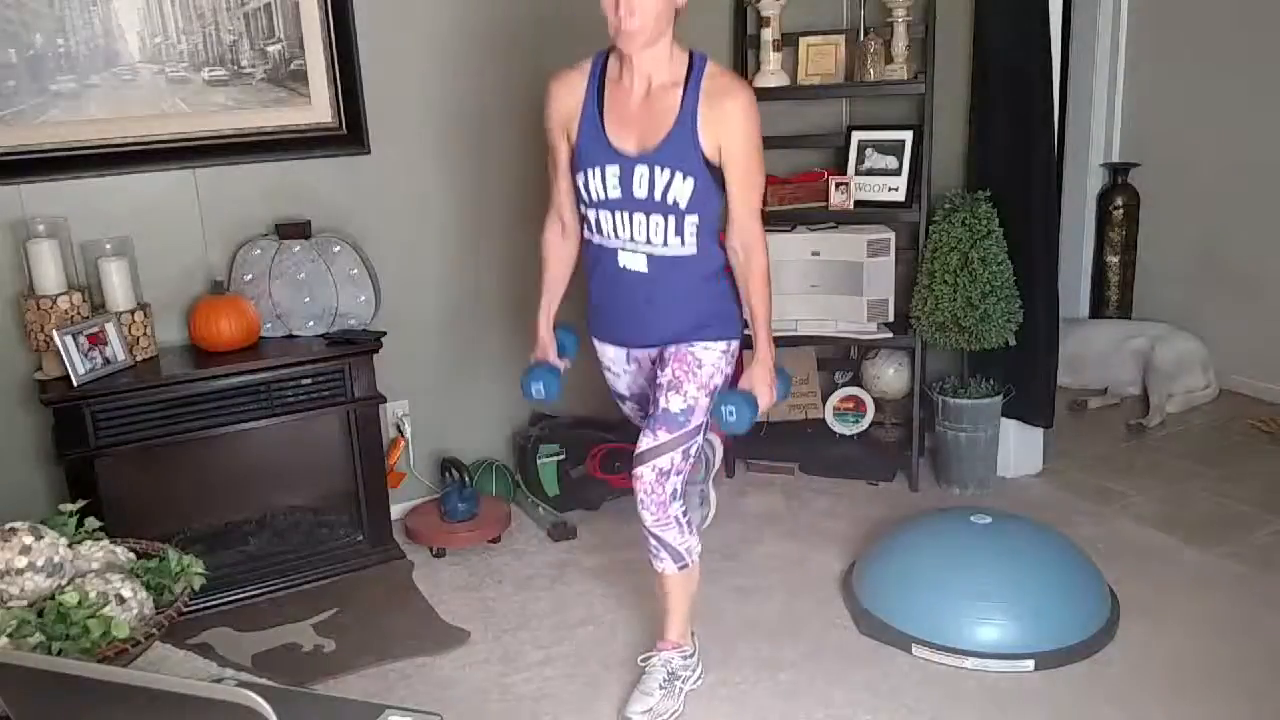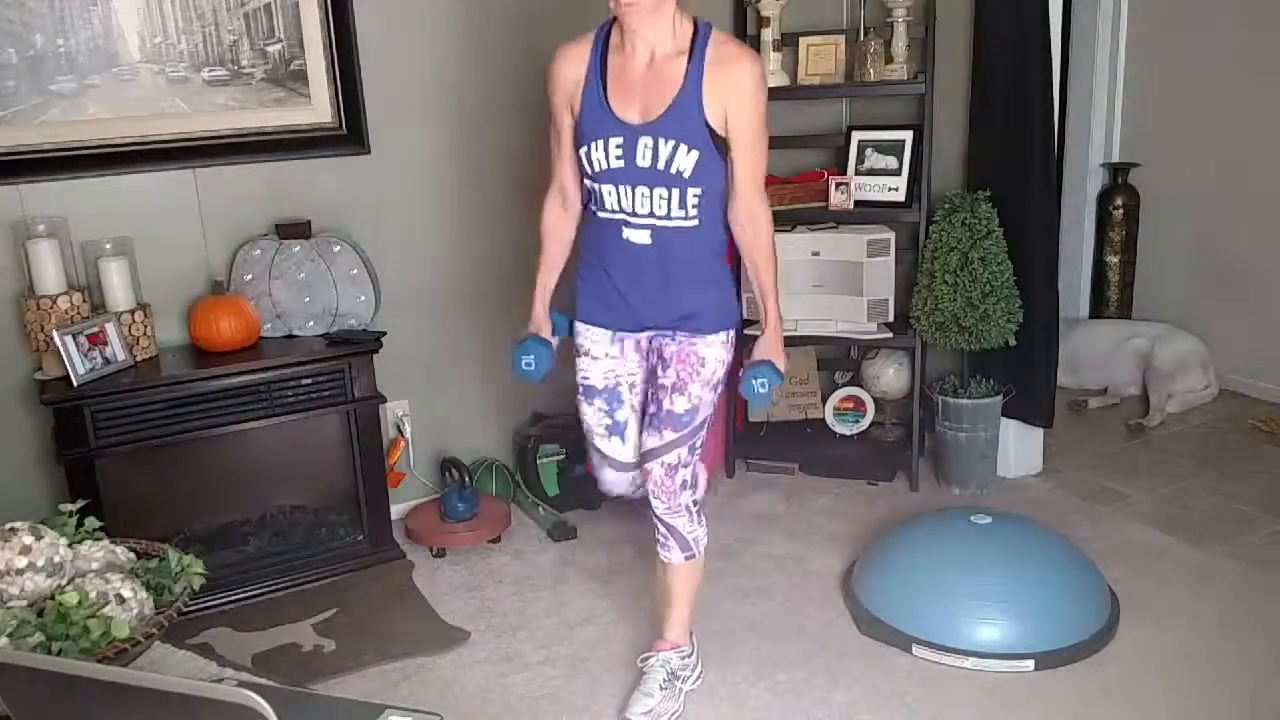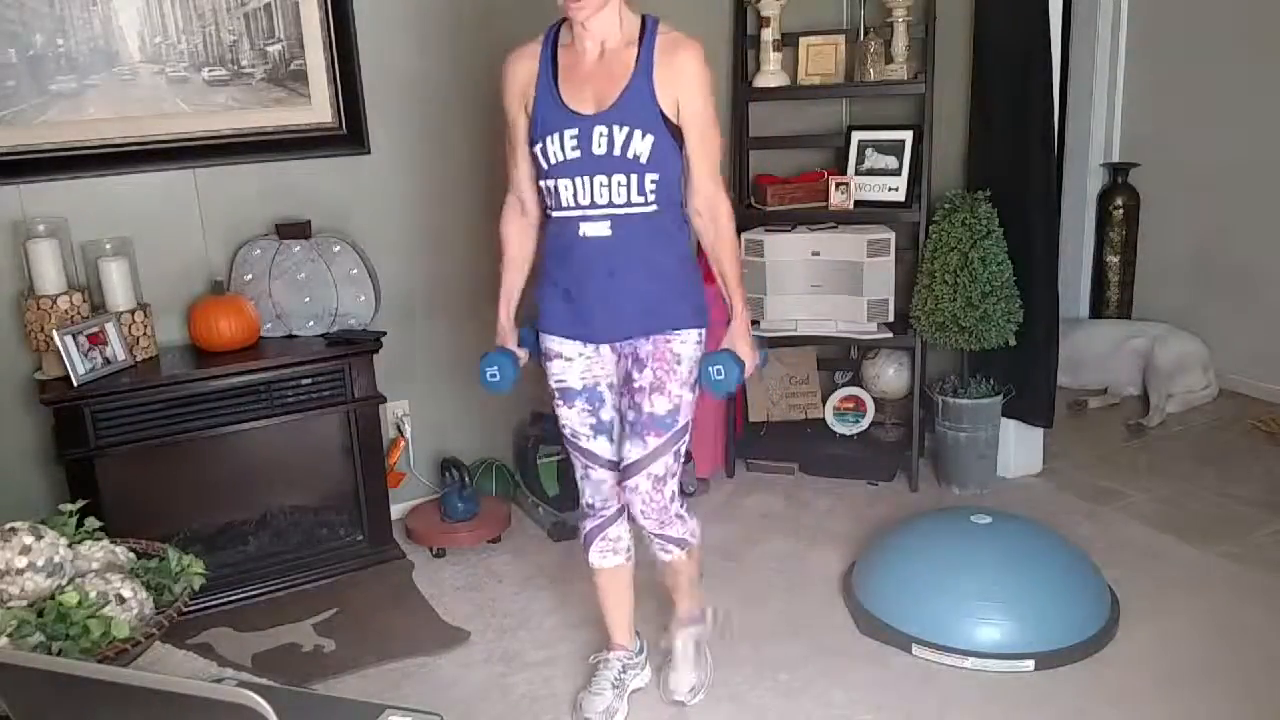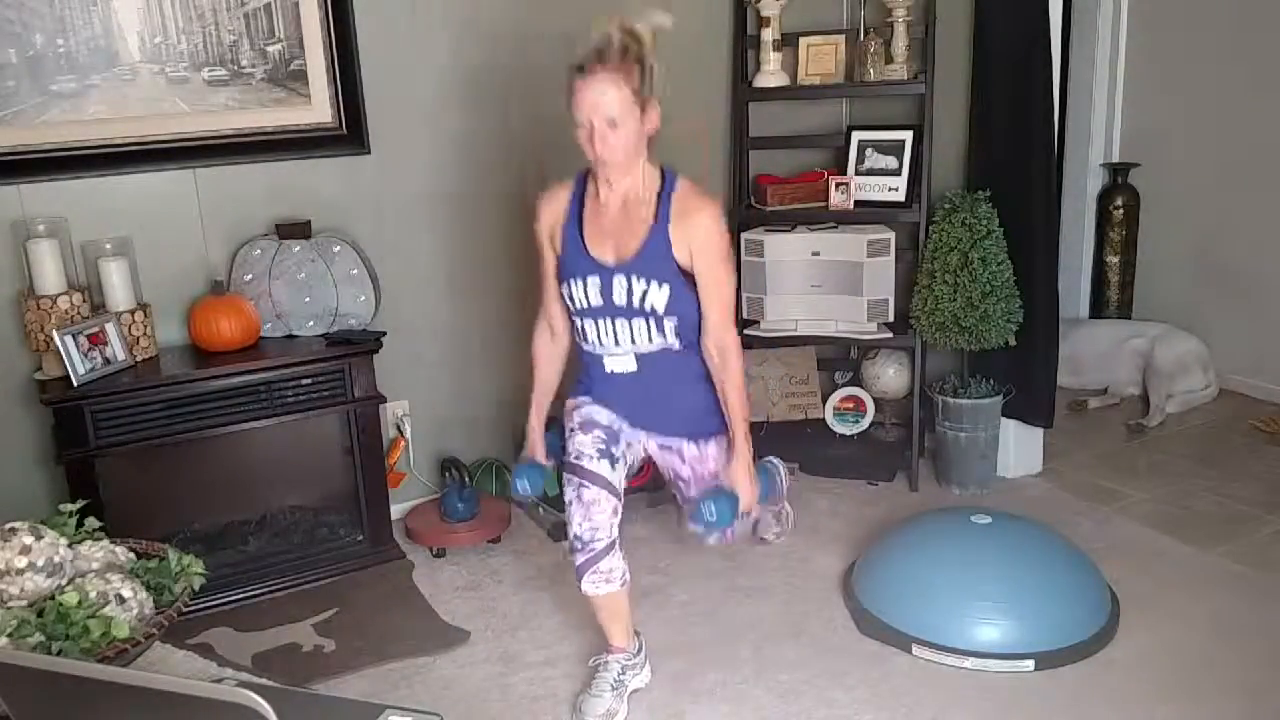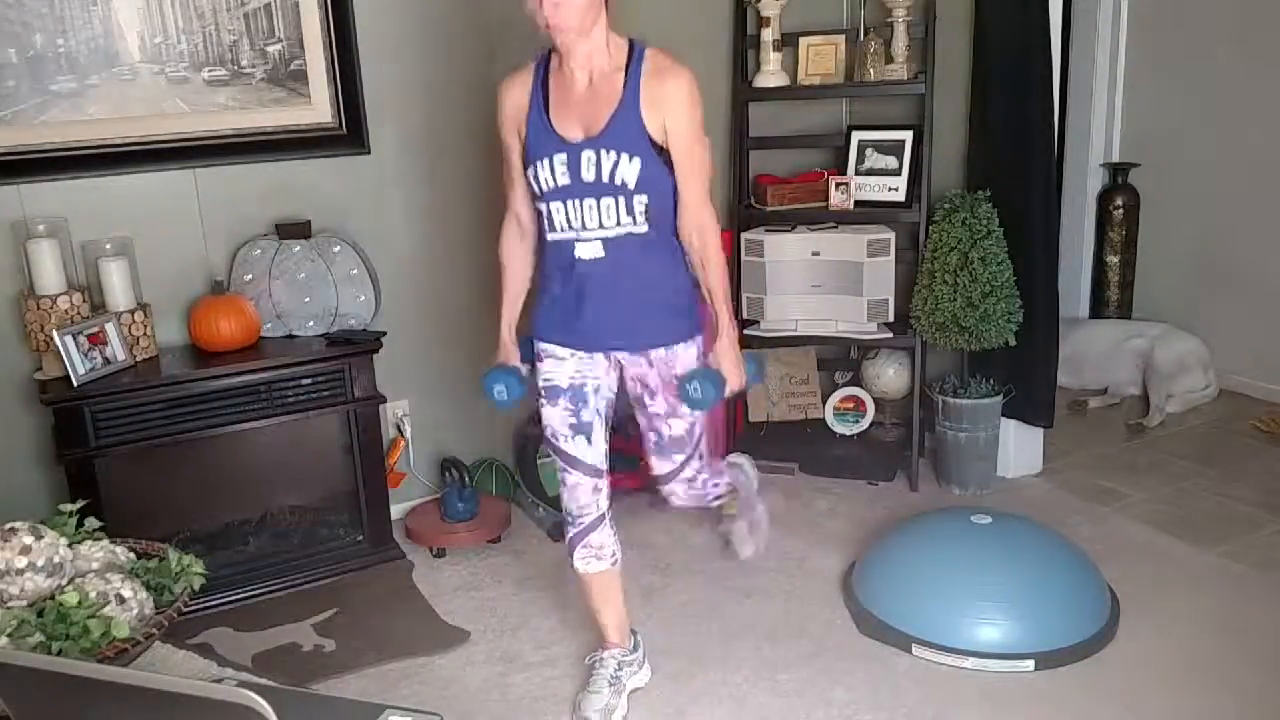
dt=1s
person 1, frame 1
left shoulder: (722, 100)
right shoulder: (570, 92)
left elbow: (745, 236)
right elbow: (563, 221)
left wrist: (762, 352)
right wrist: (543, 324)
left hip: (698, 329)
right hip: (615, 328)
left knee: (655, 482)
right knee: (663, 456)
left ankle: (676, 649)
right ankle: (699, 455)
person 1, frame 2
left shoulder: (729, 65)
right shoulder: (574, 64)
left elbow: (749, 206)
right elbow: (561, 193)
left wrist: (771, 325)
right wrist: (541, 303)
left hip: (696, 326)
right hip: (603, 316)
left knee: (667, 483)
right knee: (613, 472)
left ankle: (675, 649)
right ankle: (683, 475)
person 1, frame 3
left shoulder: (675, 58)
right shoulder: (529, 72)
left elbow: (708, 196)
right elbow: (525, 200)
left wrist: (739, 313)
right wrist: (507, 320)
left hip: (662, 323)
right hip: (569, 329)
left knee: (650, 493)
right knee: (599, 493)
left ankle: (690, 616)
right ankle: (621, 652)
person 1, frame 4
left shoulder: (693, 218)
right shoulder: (558, 215)
left elbow: (720, 341)
right elbow: (553, 326)
left wrist: (739, 450)
right wrist: (534, 425)
left hip: (680, 408)
right hip: (600, 404)
right knee: (589, 524)
left ankle: (762, 481)
right ankle: (622, 656)
person 1, frame 5
left shoulder: (663, 83)
right shoulder: (519, 93)
left elbow: (698, 216)
right elbow: (521, 221)
left wrist: (725, 333)
right wrist: (507, 330)
left hip: (660, 328)
right hip: (567, 334)
left knee: (682, 481)
right knee: (581, 497)
left ankle: (736, 484)
right ankle: (618, 652)
